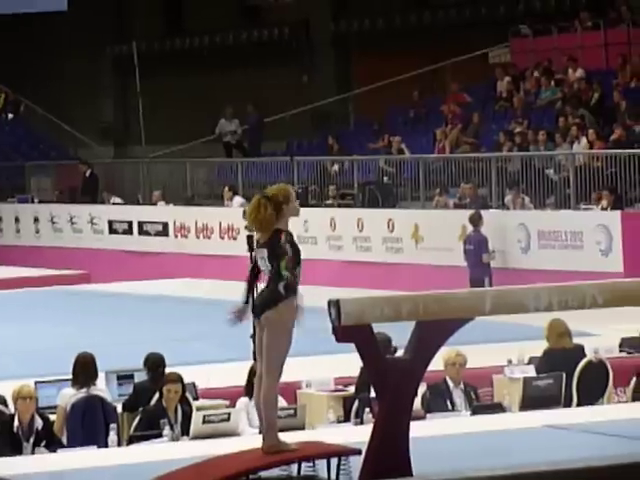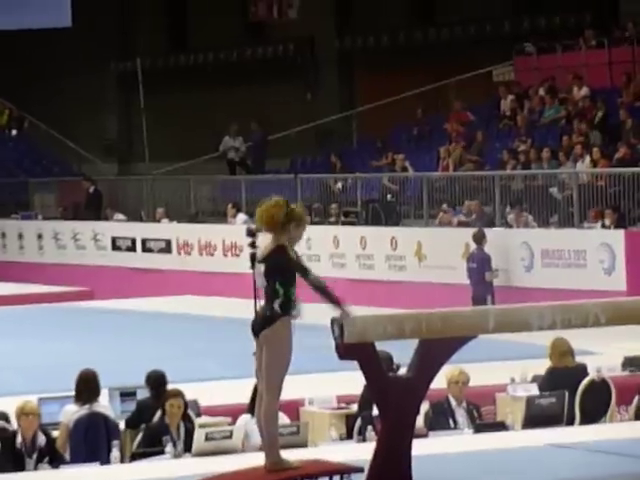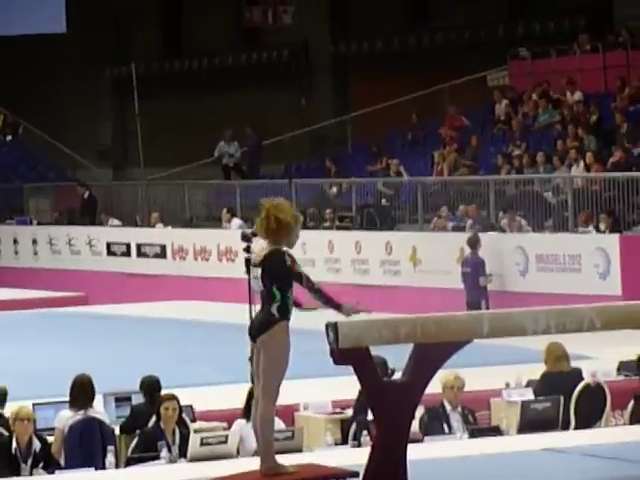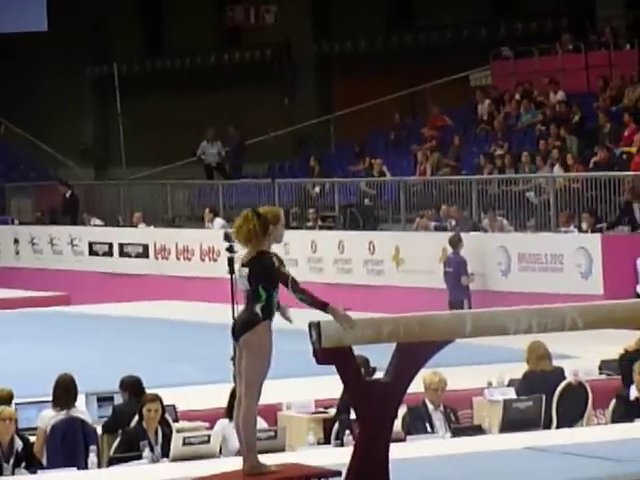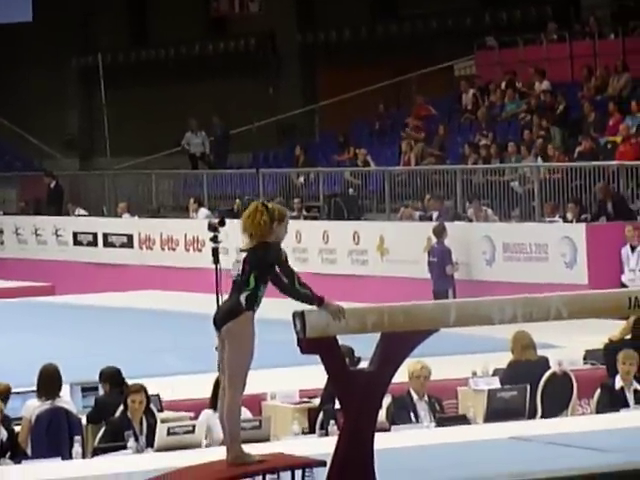
dt=0.4s
person 1, frame 1
left shoulder: (265, 235)
right shoulder: (283, 237)
left elbow: (255, 270)
right elbow: (285, 269)
left wrist: (246, 302)
right wrist: (292, 299)
left hip: (263, 303)
right hip: (278, 305)
left knee: (264, 373)
right knee: (273, 374)
left ankle: (268, 435)
right ankle: (271, 439)
person 1, frame 2
left shoulder: (268, 251)
right shoulder: (281, 253)
right elbow: (310, 278)
left wrist: (290, 308)
right wrist: (339, 305)
left hip: (266, 321)
right hip: (276, 325)
left knee: (264, 392)
right knee: (271, 393)
left ankle: (269, 453)
right ankle: (272, 457)
person 1, frame 3
left shoulder: (262, 256)
right shoulder: (280, 257)
right elbow: (307, 283)
right wrist: (341, 308)
left hip: (260, 325)
right hip: (274, 328)
left knee: (261, 396)
right knee: (268, 397)
left ankle: (266, 458)
right ankle: (269, 461)
person 1, frame 4
left shoulder: (250, 256)
right shoulder: (266, 259)
right elbow: (293, 287)
left wrist: (278, 307)
right wrist: (331, 309)
left hip: (244, 325)
right hip: (257, 327)
left knee: (244, 396)
right knee: (252, 397)
left ankle: (248, 458)
right ankle: (252, 462)
person 1, frame 5
left shoulder: (254, 250)
right shoulder: (270, 251)
left elbow: (283, 285)
right elbow: (294, 284)
left wrist: (317, 302)
right wrist: (324, 304)
left hip: (225, 315)
right hip: (239, 318)
left knee: (228, 387)
right knee: (235, 388)
left ankle: (233, 449)
right ankle: (235, 451)
